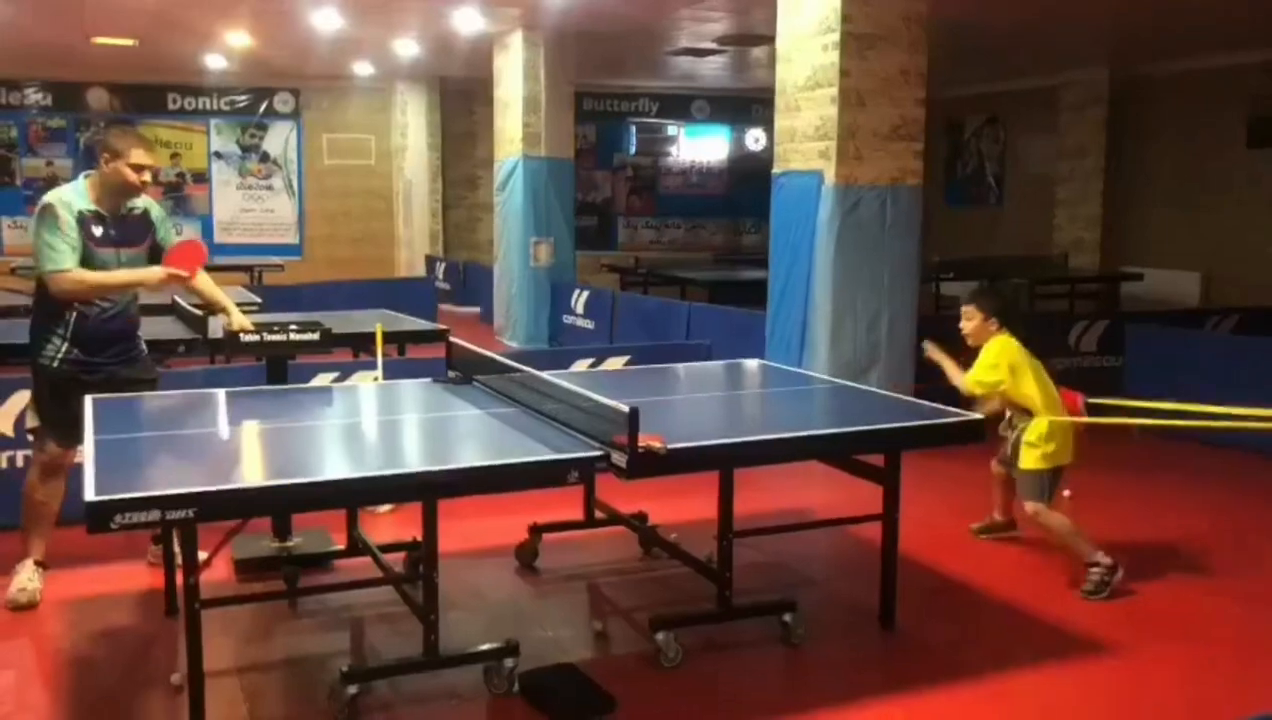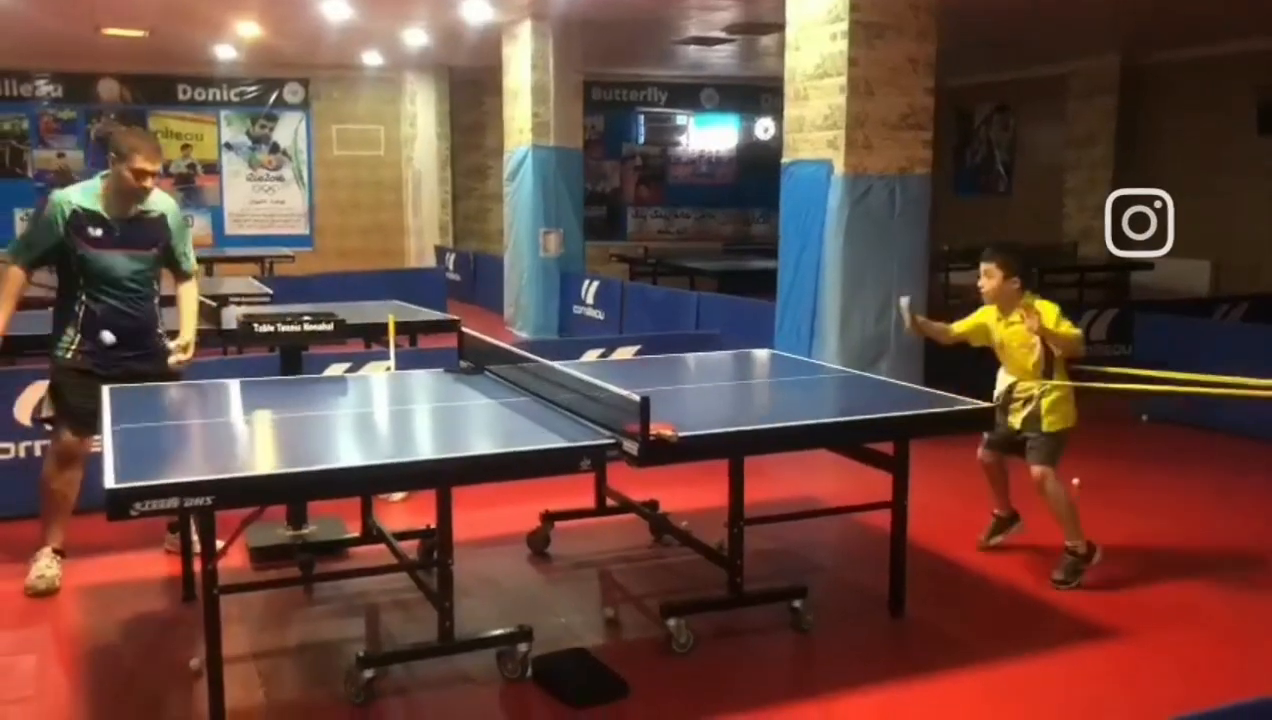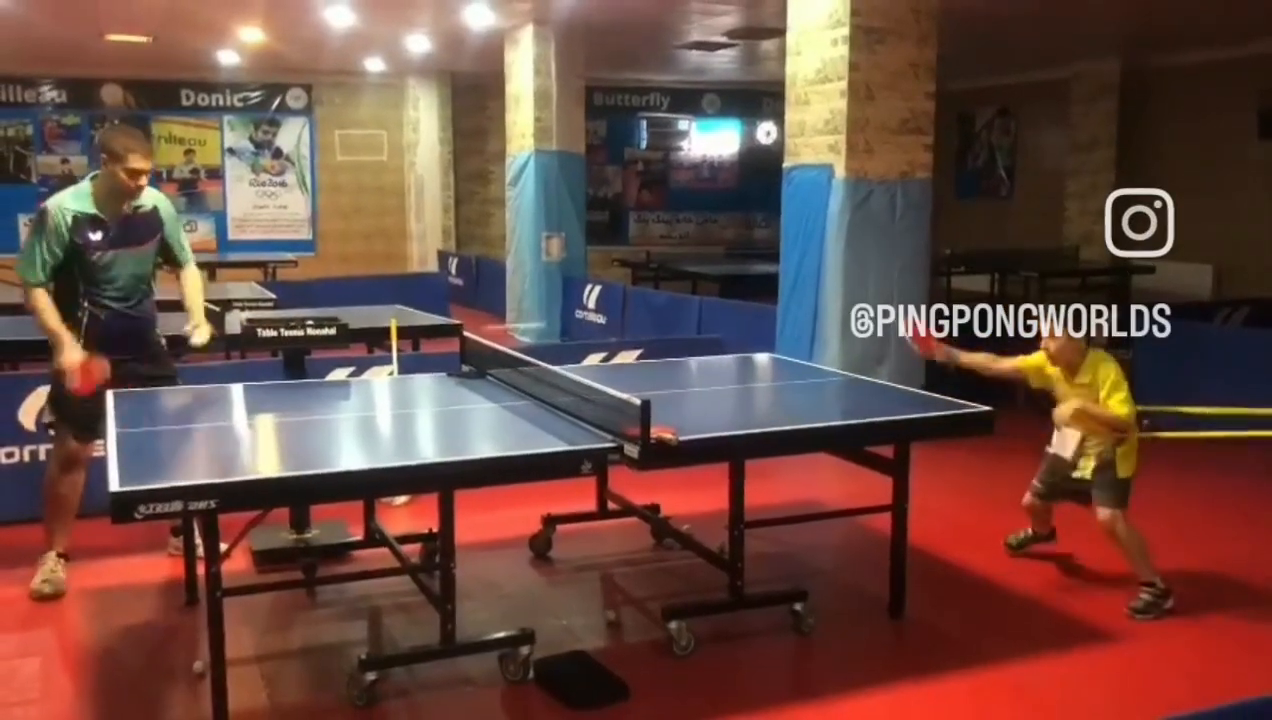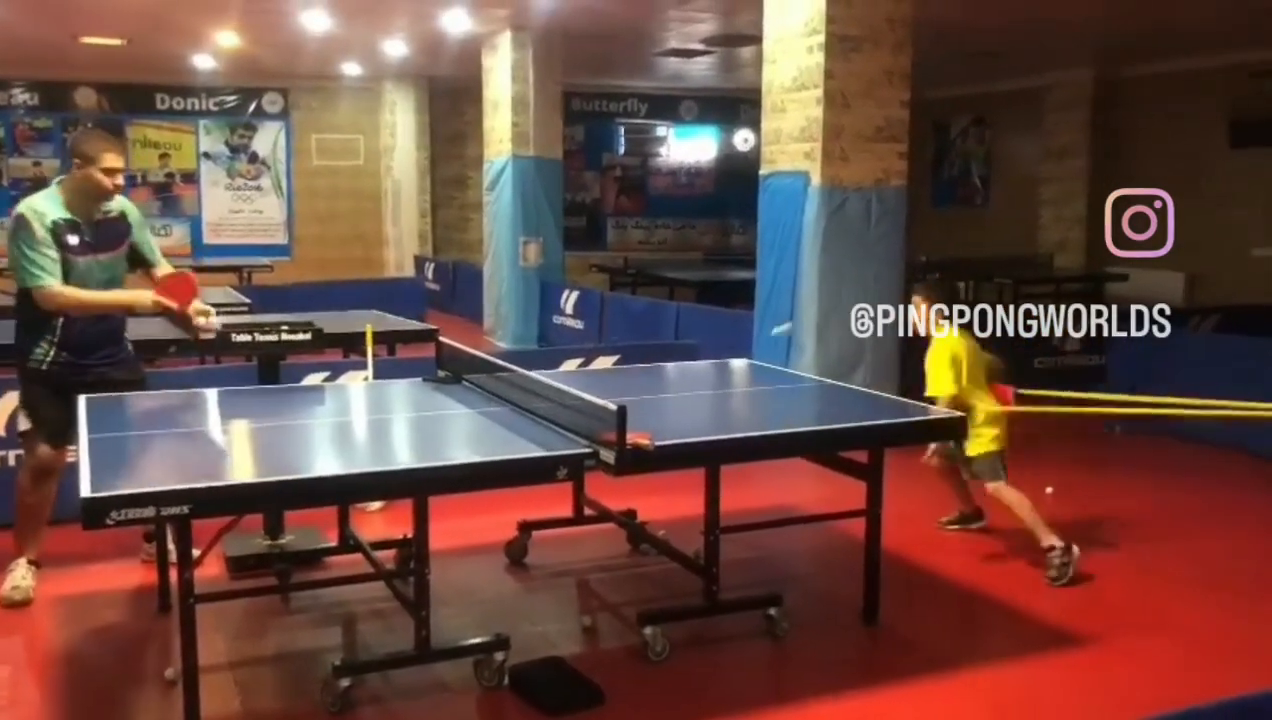
dt=0.7s
person 1, frame 1
left shoulder: (147, 211)
right shoulder: (60, 207)
left elbow: (185, 266)
right elbow: (60, 282)
left wrist: (229, 307)
right wrist: (137, 277)
left hip: (125, 352)
right hip: (65, 355)
right knee: (52, 455)
left ankle: (163, 540)
person 1, frame 2
left shoulder: (166, 212)
right shoulder: (66, 205)
left elbow: (185, 274)
left wrist: (187, 330)
left hip: (146, 348)
right hip: (83, 350)
right knee: (68, 445)
left ankle: (179, 528)
right ankle: (51, 549)
person 1, frame 3
left shoulder: (156, 206)
right shoulder: (60, 212)
left elbow: (184, 262)
right elbow: (35, 286)
left wrist: (197, 314)
right wrist: (65, 342)
left hip: (143, 347)
right hip: (82, 351)
right knee: (72, 450)
left ankle: (182, 530)
right ankle: (54, 553)
person 1, frame 4
left shoulder: (122, 211)
left elbow: (155, 264)
right elbow: (47, 295)
left wrist: (189, 303)
right wrist: (129, 299)
left hip: (113, 353)
right hip: (53, 360)
right knee: (43, 458)
left ankle: (155, 536)
person 2, frame 1
left shoulder: (996, 352)
right shoulder: (1005, 348)
left elbow: (970, 387)
left wrist: (943, 360)
right wrist: (991, 407)
left hip: (1040, 432)
right hip: (1029, 425)
left knee: (1035, 508)
right knee: (1000, 468)
left ankle: (1100, 564)
right ankle: (1003, 520)
person 2, frame 2
left shoulder: (1045, 310)
right shoulder: (989, 315)
left elbow: (1077, 349)
right elbow: (948, 335)
left wrist: (1044, 332)
right wrist: (922, 326)
left hip: (1047, 402)
right hip: (1013, 395)
left knee: (1042, 473)
right knee: (988, 456)
left ankle: (1080, 548)
right ankle: (1005, 516)
person 2, frame 3
left shoulder: (1107, 369)
right shoulder: (1047, 362)
left elbow: (1125, 420)
right elbow: (999, 367)
left wrist: (1080, 407)
right wrist: (951, 356)
left hip: (1110, 449)
right hip: (1070, 444)
left knee: (1109, 517)
right knee: (1033, 502)
left ankle: (1153, 587)
right ankle: (1041, 532)
person 2, frame 4
left shoulder: (942, 347)
right shoulder: (952, 336)
left elbow: (942, 402)
right elbow: (987, 364)
left hip: (981, 423)
right hip: (965, 418)
left knee: (996, 488)
right knee: (937, 458)
left ankle: (1057, 548)
right ankle: (971, 513)
